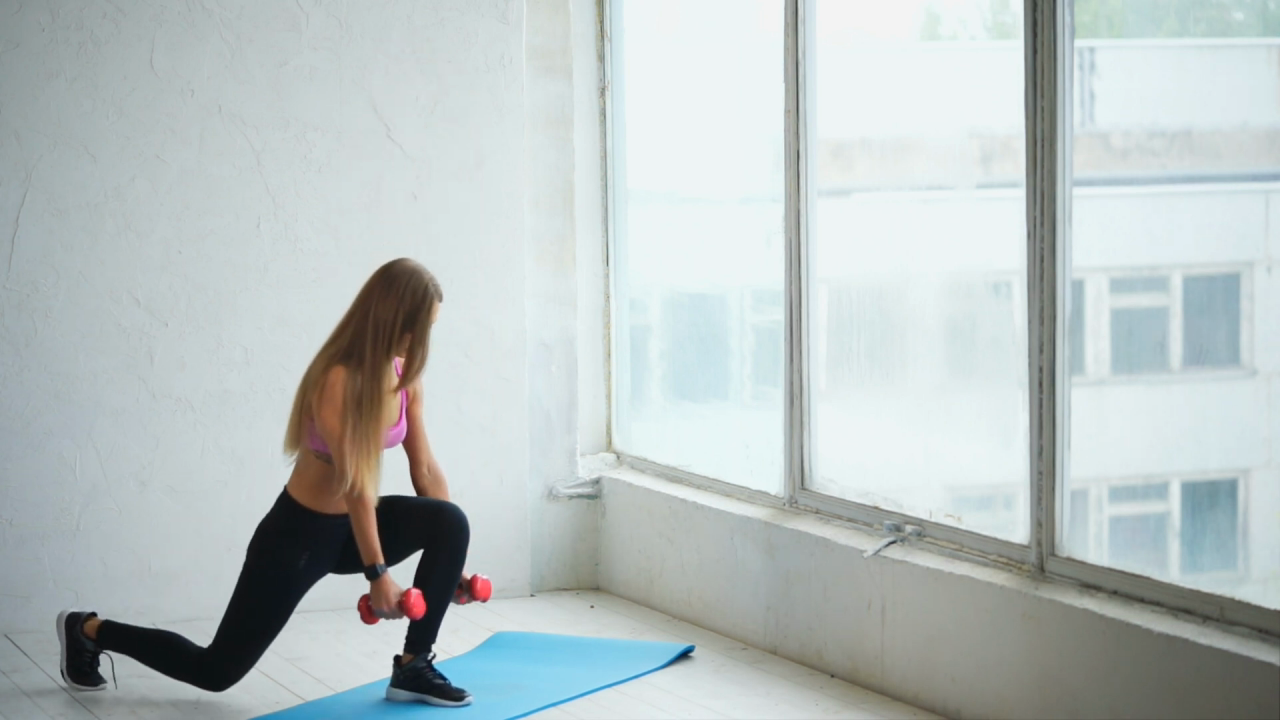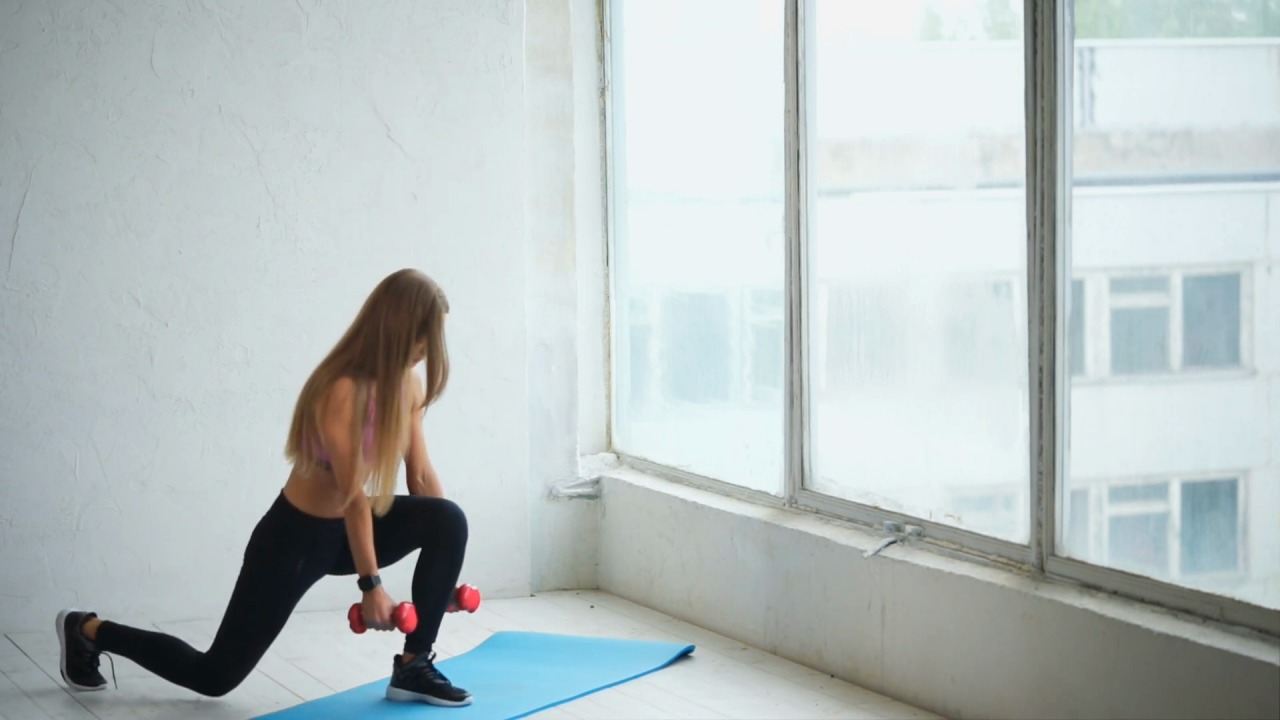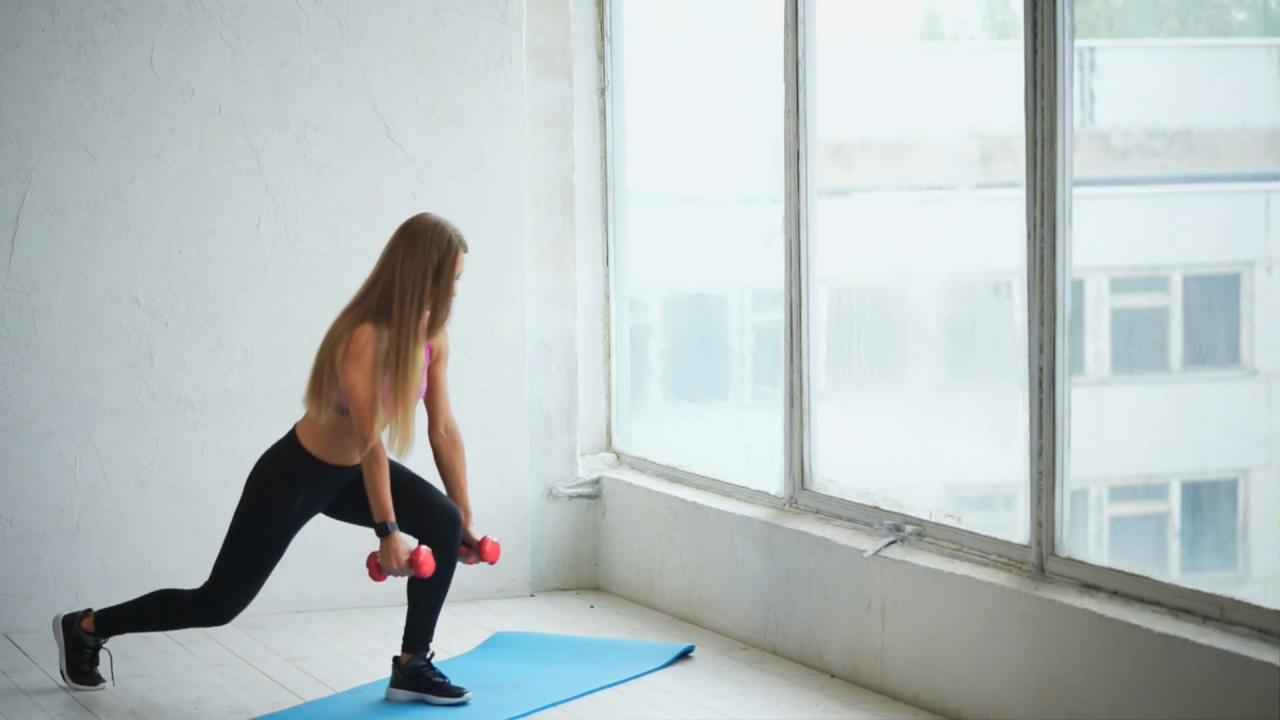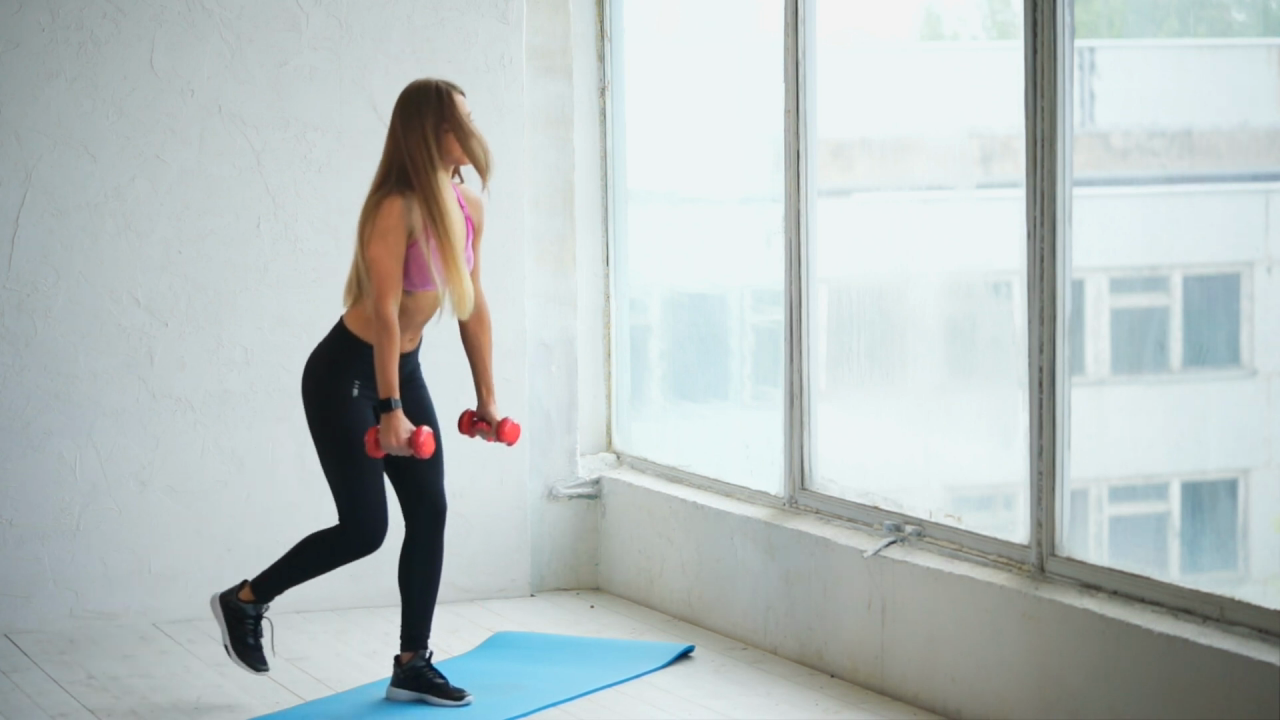
dt=0.7s
person 1, frame 1
left shoulder: (405, 376)
right shoulder: (337, 380)
left elbow: (425, 468)
right elbow: (355, 483)
left wrist: (452, 565)
right wrist: (378, 573)
left hip: (347, 526)
right hip: (298, 533)
left knee: (449, 523)
right knee: (215, 672)
left ankle: (413, 667)
right ankle: (87, 631)
person 1, frame 2
left shoulder: (408, 384)
right shoulder: (342, 391)
left elbow: (421, 476)
right elbow: (353, 496)
left wrist: (447, 572)
right wrist: (370, 584)
left hip: (343, 530)
right hip: (293, 537)
left knee: (448, 520)
right knee: (214, 677)
left ankle: (413, 666)
right ankle: (88, 632)
person 1, frame 3
left shoulder: (432, 334)
right shoulder: (364, 337)
left elbow: (444, 429)
right elbow: (371, 442)
left wrist: (466, 520)
right wrist: (387, 532)
left hip: (346, 472)
right hip: (293, 474)
left knee: (440, 526)
right knee: (220, 602)
left ankle: (411, 667)
right ankle: (83, 628)
person 1, frame 4
left shoulder: (467, 206)
right shoulder: (395, 207)
left elbow: (473, 309)
right elbow: (384, 313)
left wrist: (485, 398)
right wrist: (389, 412)
left hip: (405, 368)
right hip: (342, 373)
left knee: (429, 515)
right knee: (364, 527)
left ankle: (410, 666)
right ankle: (243, 602)
